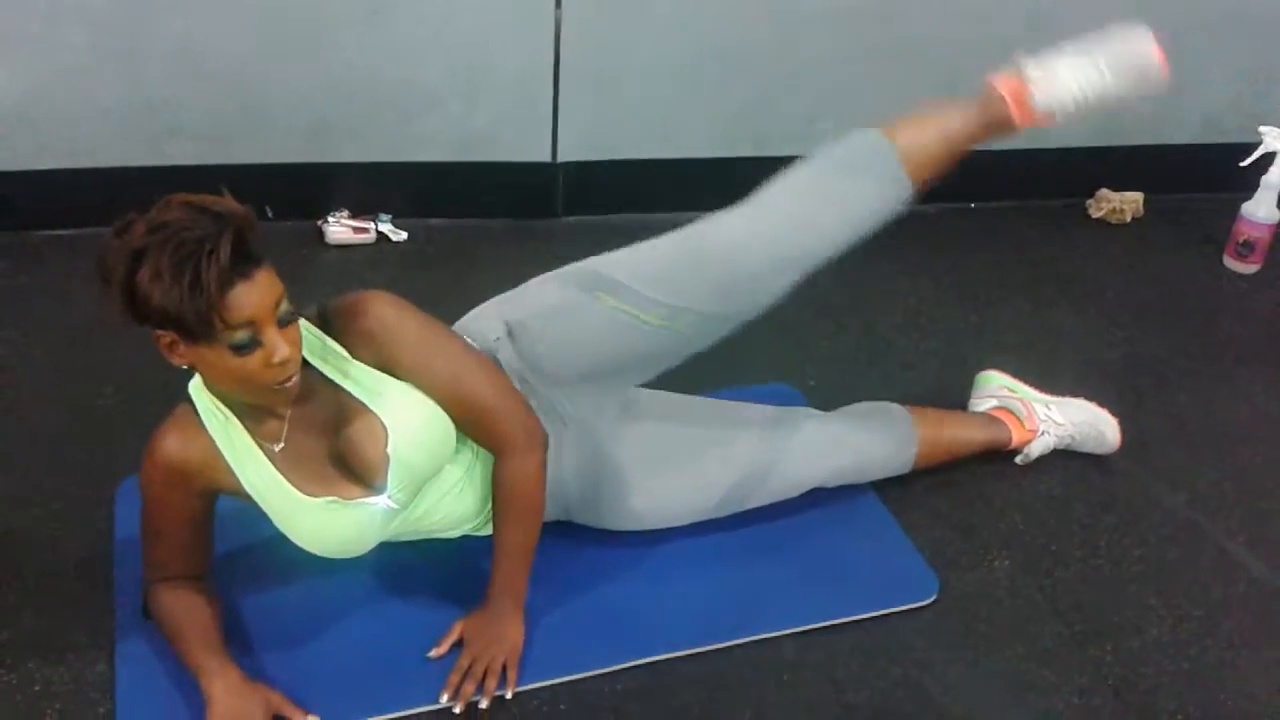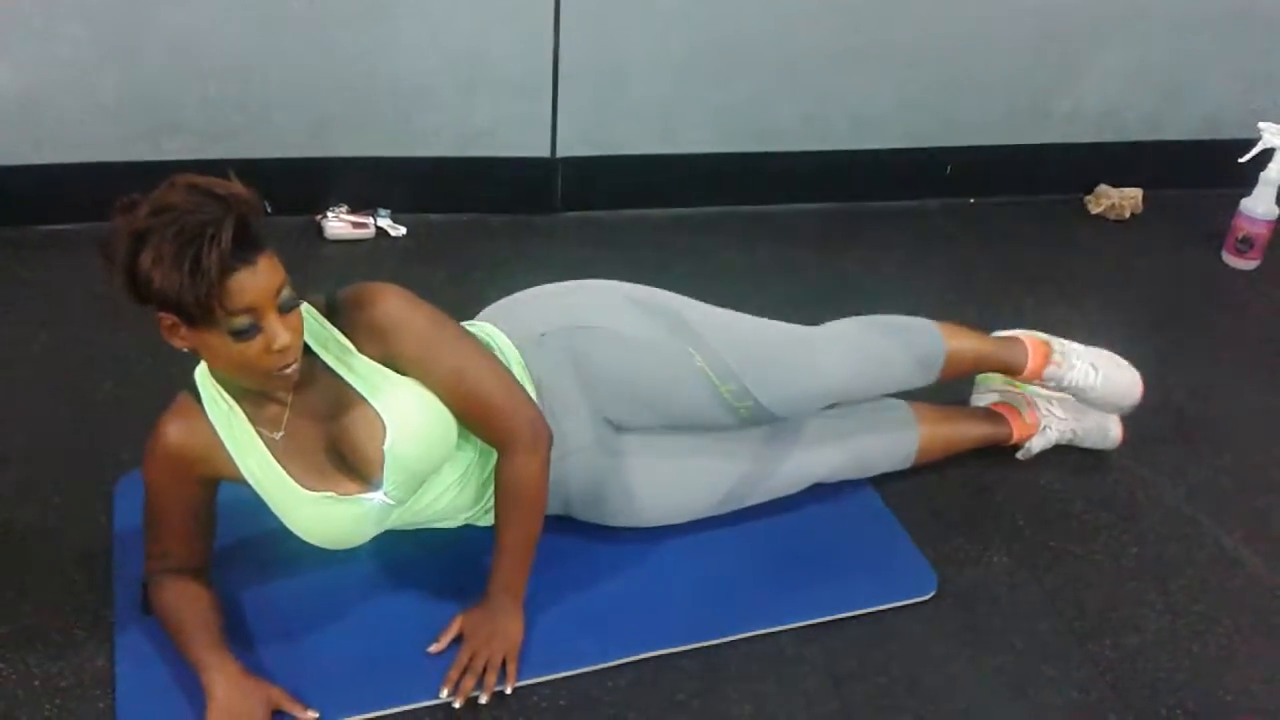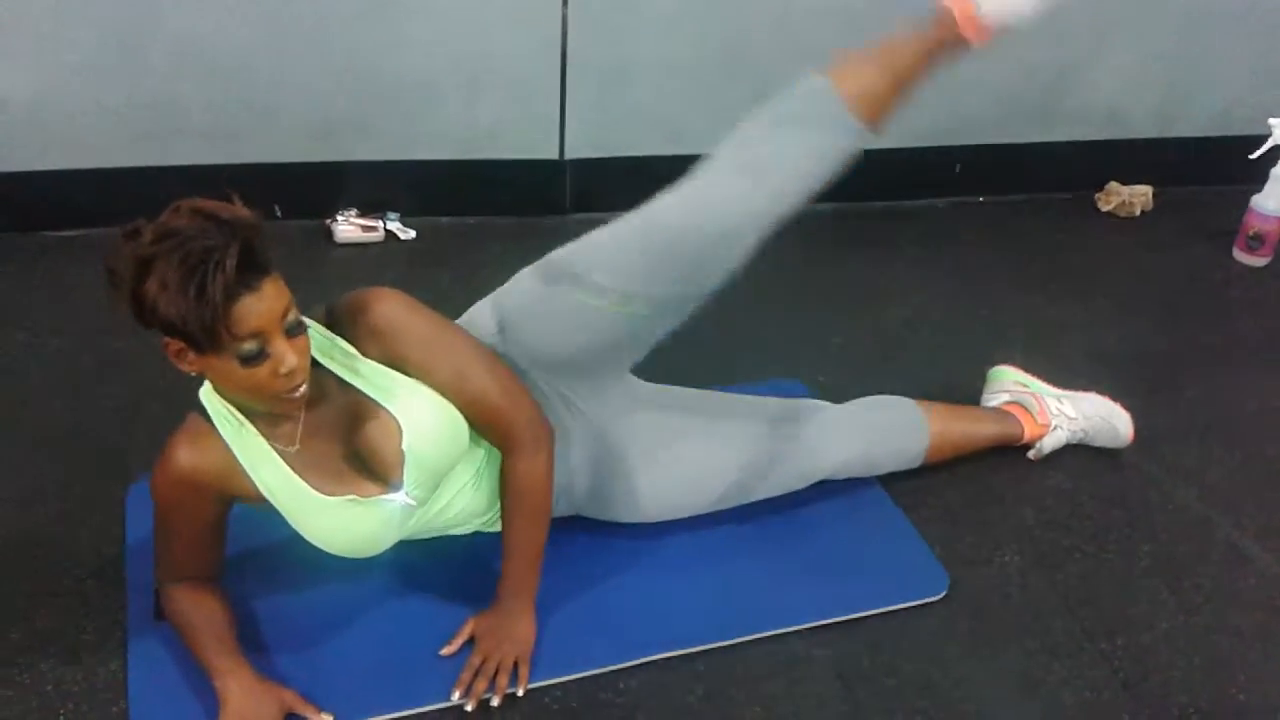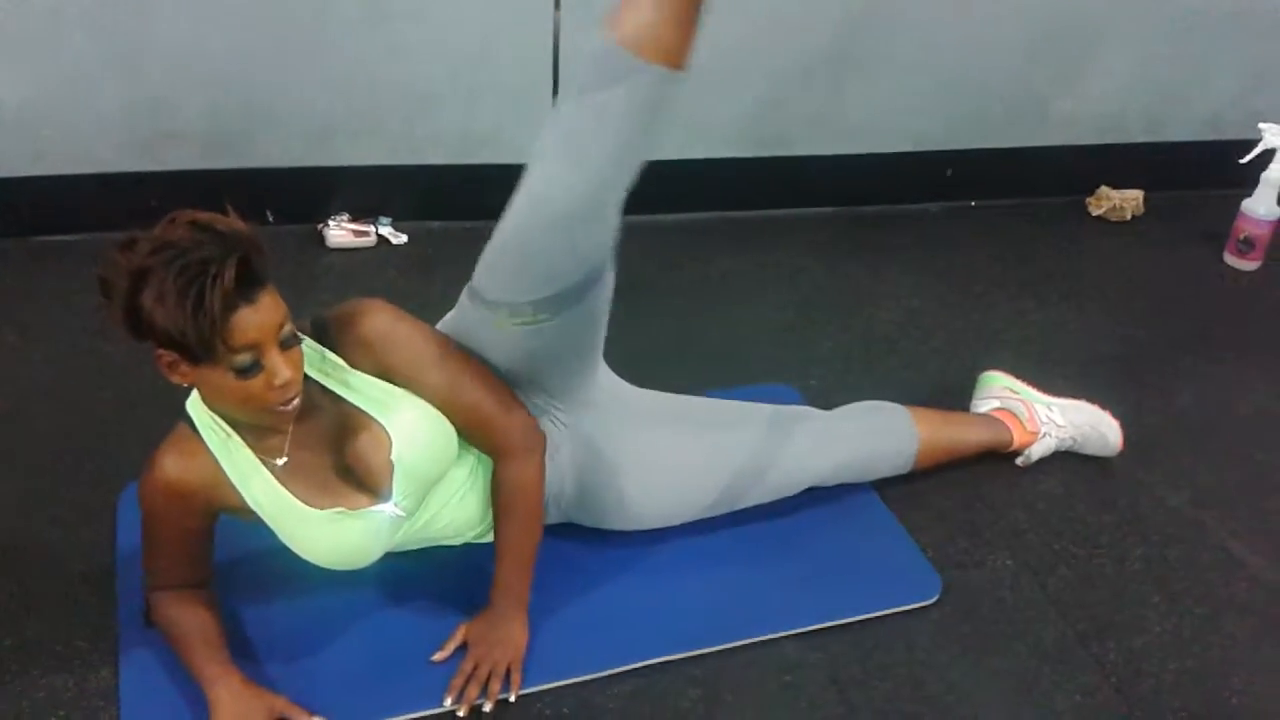
dt=0.5s
person 1, frame 1
left shoulder: (364, 326)
right shoulder: (185, 455)
left elbow: (518, 437)
right elbow: (173, 583)
left wrist: (505, 608)
left hip: (545, 378)
right hip: (573, 488)
left knee: (740, 261)
right knee: (807, 451)
left ankle: (1007, 101)
right ankle: (1009, 421)
person 1, frame 2
left shoulder: (372, 318)
right shoulder: (188, 444)
left elbow: (521, 431)
right elbow: (174, 571)
left wrist: (505, 603)
left hip: (561, 366)
right hip: (564, 484)
left knee: (819, 372)
right knee: (802, 450)
left ankle: (1021, 359)
right ankle: (1006, 418)
person 1, frame 3
left shoulder: (375, 324)
right shoulder: (198, 463)
left elbow: (524, 428)
right elbow: (186, 581)
left wrist: (517, 603)
left hip: (546, 378)
right hip: (575, 476)
left knee: (710, 222)
right knee: (813, 442)
right ankle: (1014, 414)
person 1, frame 4
left shoulder: (364, 336)
right shoulder: (184, 474)
left elbow: (515, 446)
right elbow: (174, 589)
left wrist: (510, 609)
left hip: (537, 404)
right hip: (555, 487)
right ankle: (1006, 420)
